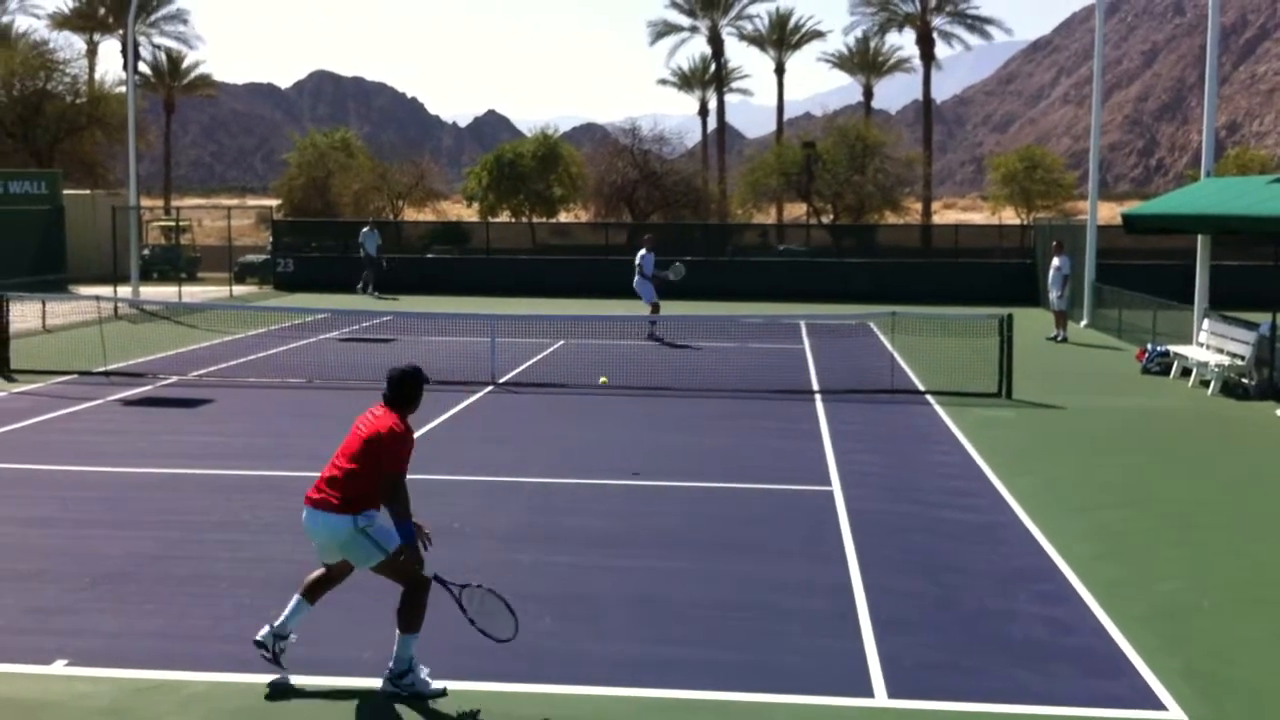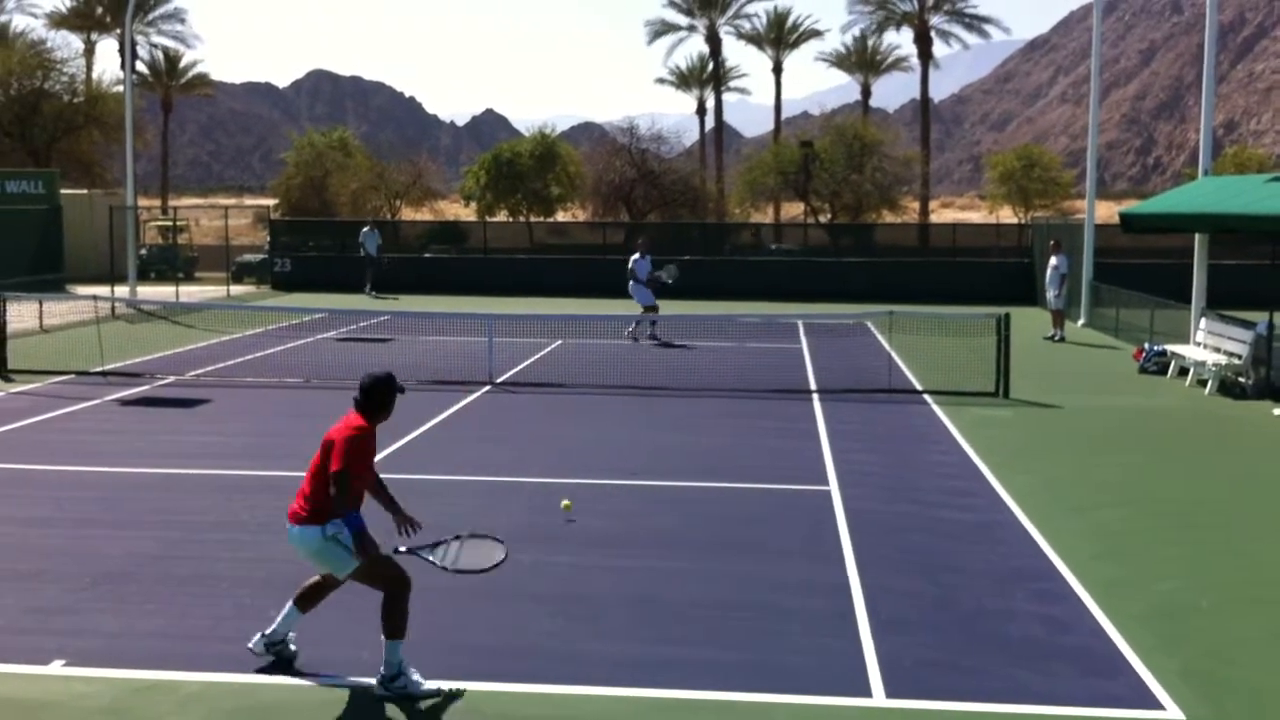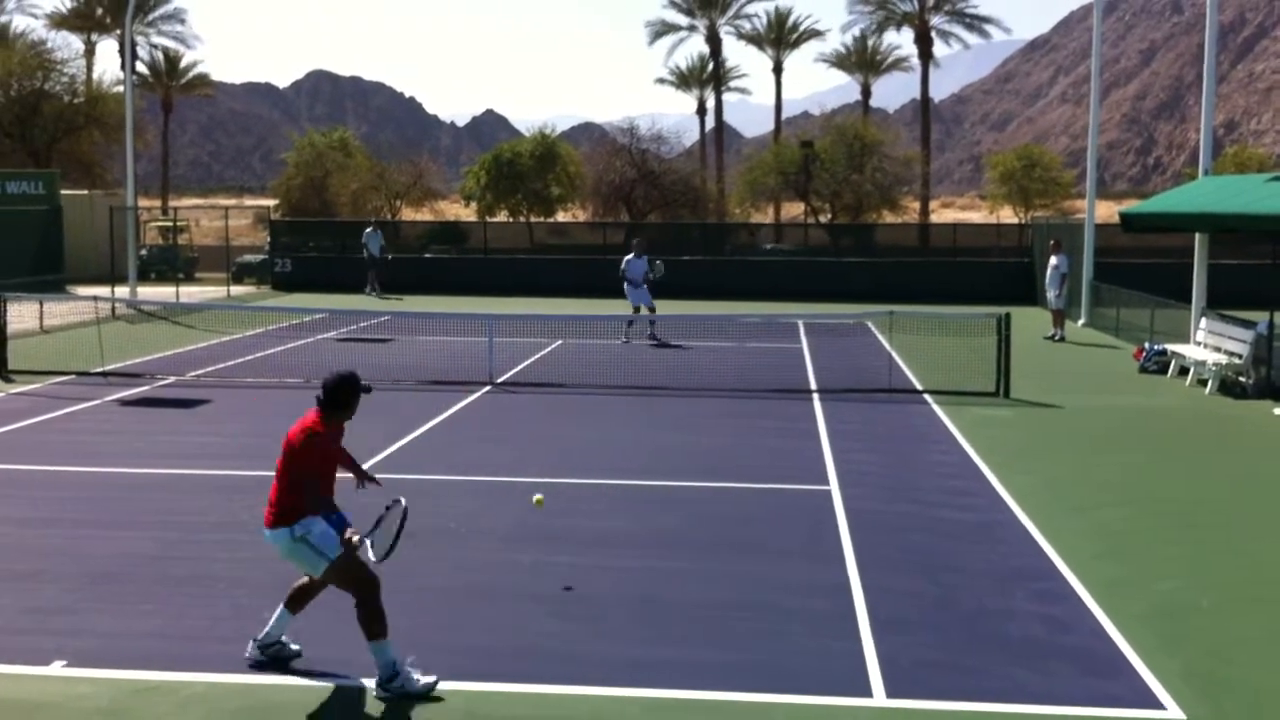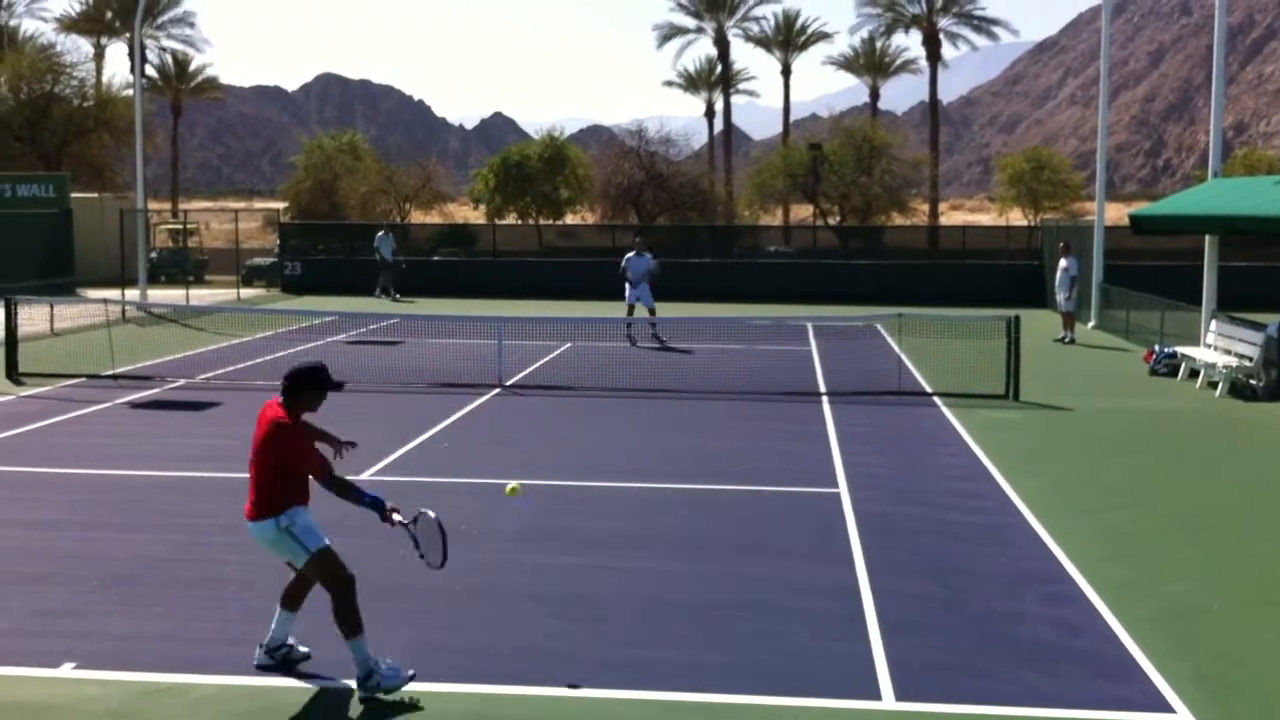
dt=0.1s
person 1, frame 1
left shoulder: (374, 415)
right shoulder: (399, 431)
right elbow: (393, 488)
left wrist: (409, 524)
right wrist: (408, 537)
left hip: (317, 510)
right hip: (344, 519)
left knee: (335, 570)
right knee: (418, 580)
left ankle: (275, 634)
right ankle: (402, 672)
person 1, frame 2
left shoulder: (355, 425)
right shoulder: (358, 434)
left elbow: (370, 479)
right elbow: (341, 492)
left wrist: (397, 510)
right wrist: (362, 536)
left hip: (305, 522)
right hip: (319, 528)
left knee: (334, 577)
right knee: (398, 584)
left ankle: (271, 639)
right ankle: (394, 674)
person 1, frame 3
left shoulder: (322, 422)
right shoulder: (313, 435)
left elbow: (334, 452)
right elbow: (317, 493)
left wrist: (357, 469)
right wrist: (344, 531)
left hip: (286, 523)
right hip: (292, 527)
left knee: (322, 575)
right knee: (366, 586)
left ankle: (267, 643)
right ankle: (390, 675)
person 1, frame 4
left shoulder: (277, 410)
right shoulder: (289, 432)
right elbow: (331, 481)
left wrist: (330, 439)
right wrist: (377, 504)
left hip: (269, 515)
right hip: (278, 520)
left knee: (308, 572)
right knee: (342, 583)
left ankle: (273, 648)
right ankle: (369, 673)
